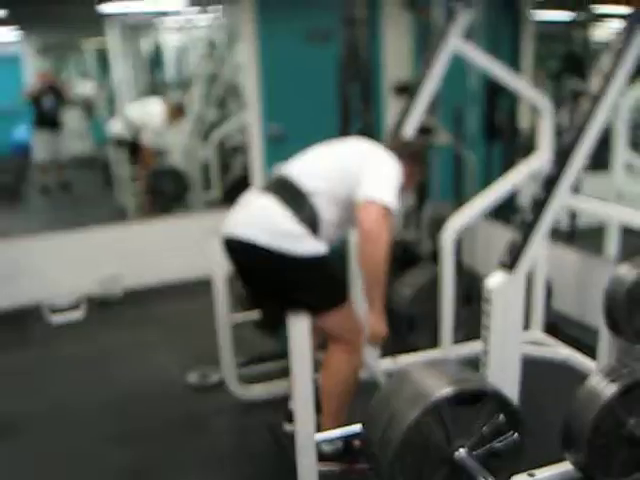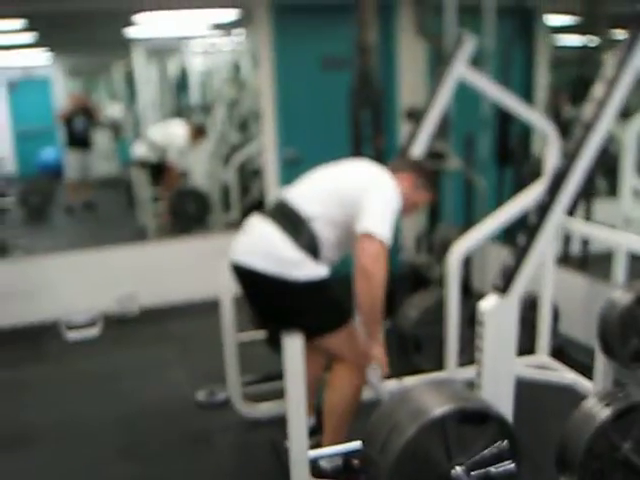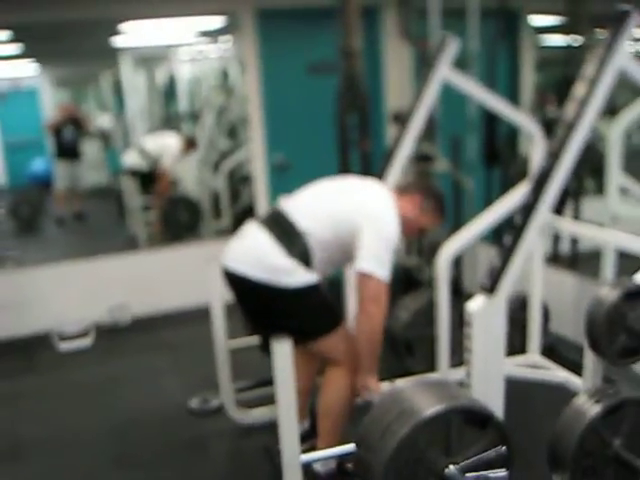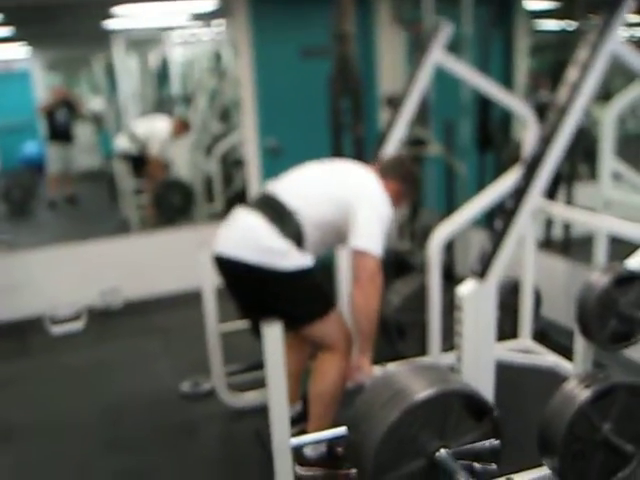
dt=0.5s
person 1, frame 1
left shoulder: (356, 153)
right shoulder: (386, 165)
right elbow: (373, 230)
right wrist: (376, 312)
left hip: (240, 228)
right hip: (282, 240)
right knee: (347, 338)
right ankle: (330, 445)
person 1, frame 2
left shoulder: (362, 173)
right shoulder: (384, 190)
right elbow: (370, 266)
right wrist: (373, 340)
left hip: (247, 251)
right hip: (282, 264)
left knee: (315, 339)
right knee: (350, 356)
person 1, frame 3
left shoulder: (367, 191)
right shoulder: (384, 220)
right elbow: (371, 305)
right wrist: (368, 376)
left hip: (240, 256)
right hip: (272, 271)
left knee: (308, 343)
right knee: (344, 359)
person 1, frame 4
left shoulder: (344, 171)
right shoulder: (374, 199)
right elbow: (367, 281)
right wrist: (364, 356)
left hip: (229, 244)
right hip: (268, 255)
left knee: (298, 329)
right knee: (336, 344)
right ankle: (314, 452)
